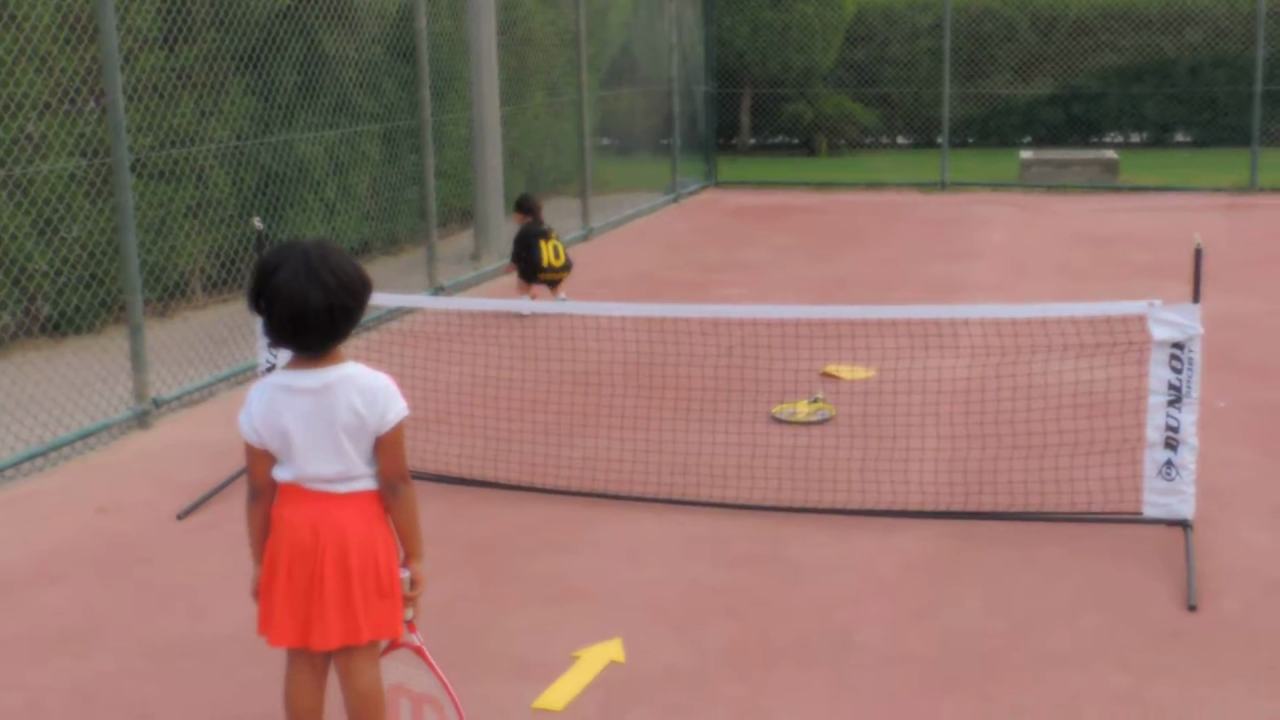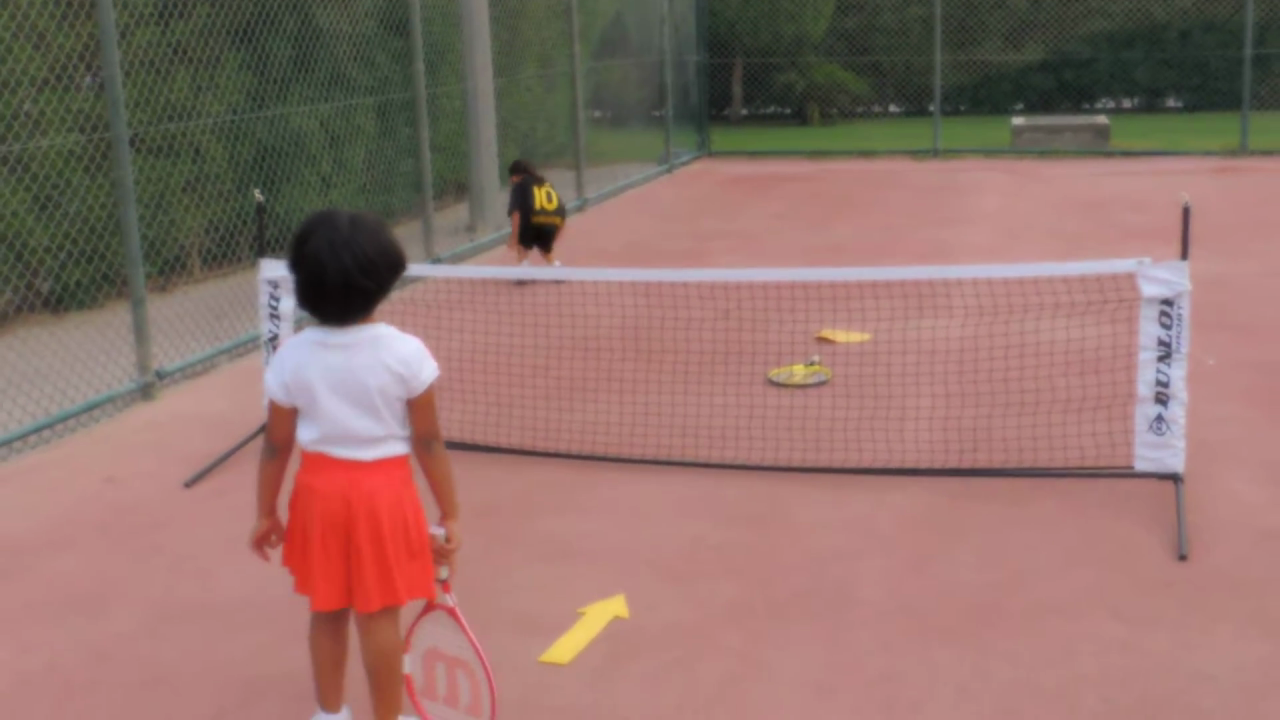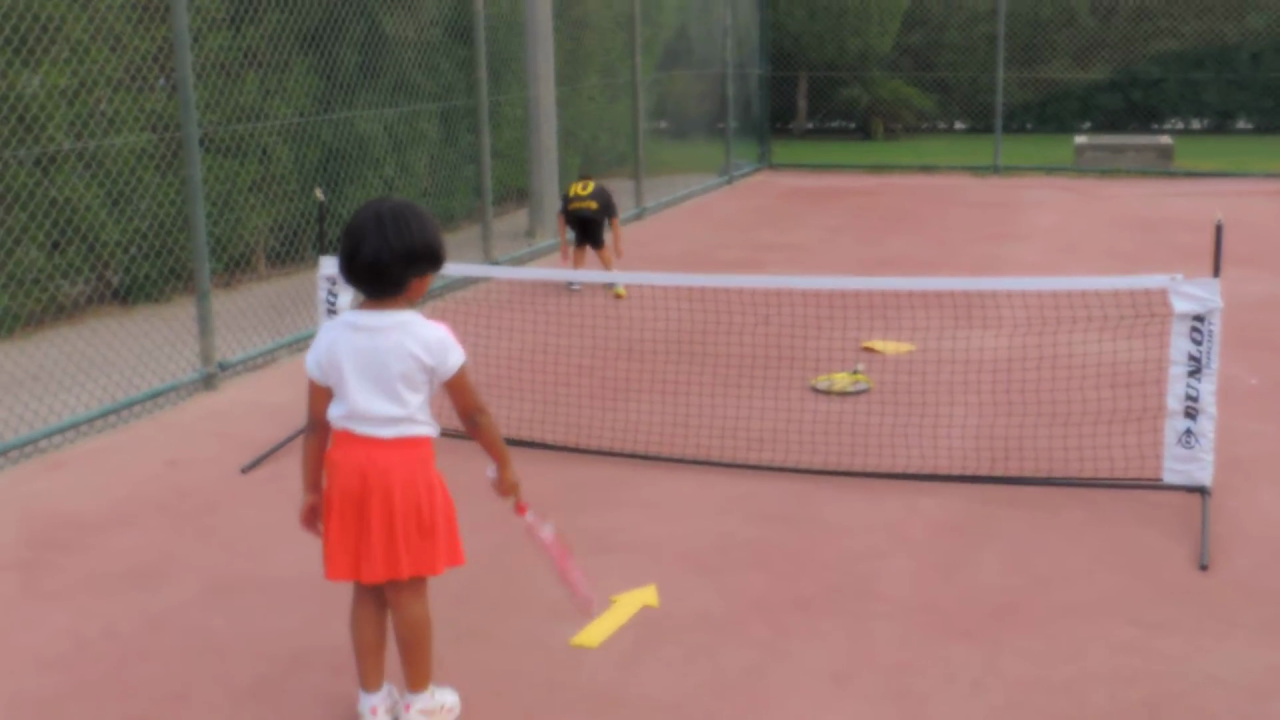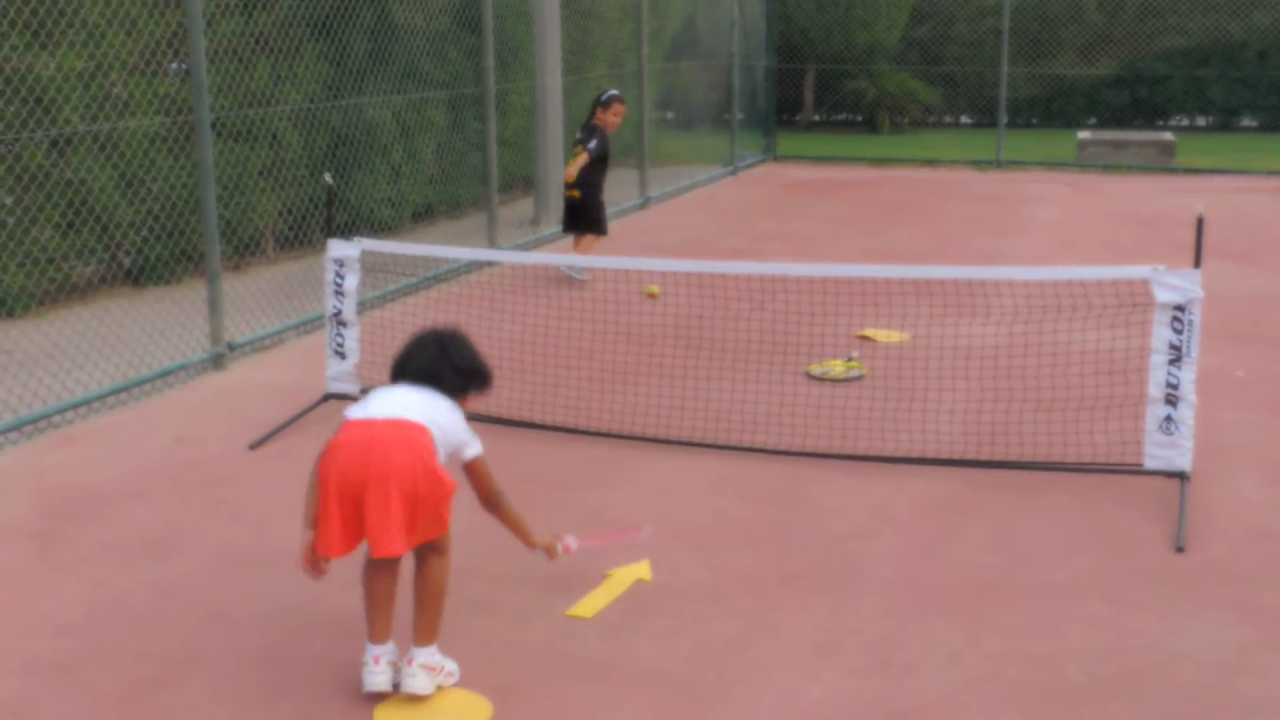
dt=0.5s
person 1, frame 1
left shoulder: (263, 398)
right shoulder: (375, 390)
left elbow: (260, 491)
right elbow: (396, 483)
left wrist: (259, 560)
right wrist: (413, 555)
left hip: (295, 528)
right hip: (358, 530)
left knee: (303, 656)
right knee: (358, 657)
person 1, frame 2
left shoulder: (291, 357)
right shoulder: (406, 353)
left elbow: (275, 446)
right elbow: (428, 443)
left wrist: (265, 513)
right wrist: (449, 514)
left hip: (320, 489)
right hip: (383, 490)
left knee: (328, 609)
right knee: (380, 615)
person 1, frame 3
left shoulder: (331, 336)
right shoulder: (431, 337)
left elbow: (316, 425)
right elbow: (473, 413)
left wrist: (311, 488)
right wrist: (505, 466)
left hip: (349, 466)
right hip: (405, 467)
left knee: (367, 589)
right knee: (407, 589)
person 1, frame 4
left shoulder: (374, 398)
right shoulder: (453, 420)
left elbow: (325, 461)
right elbow: (493, 499)
left wrist: (313, 532)
right wrist: (537, 542)
left hip: (348, 454)
right hip: (408, 452)
left knee: (382, 551)
right knee: (433, 548)
left ankle: (378, 656)
right ankle: (423, 659)
